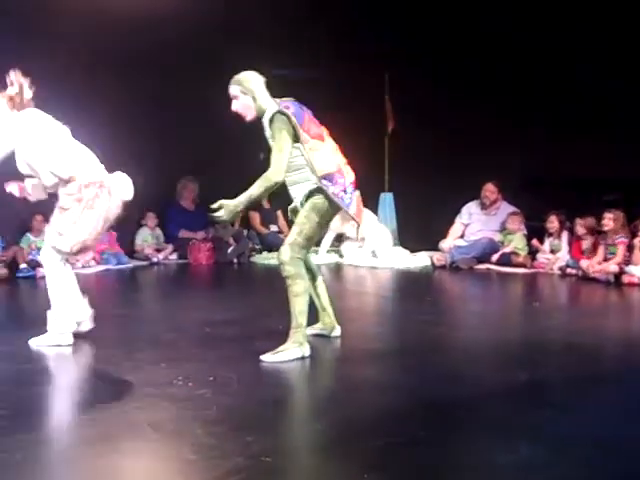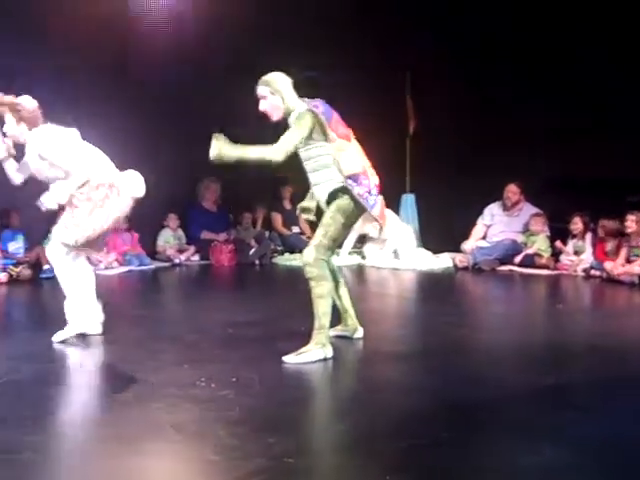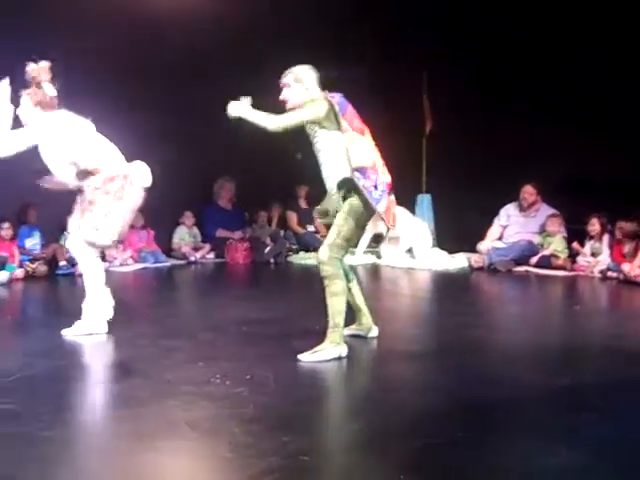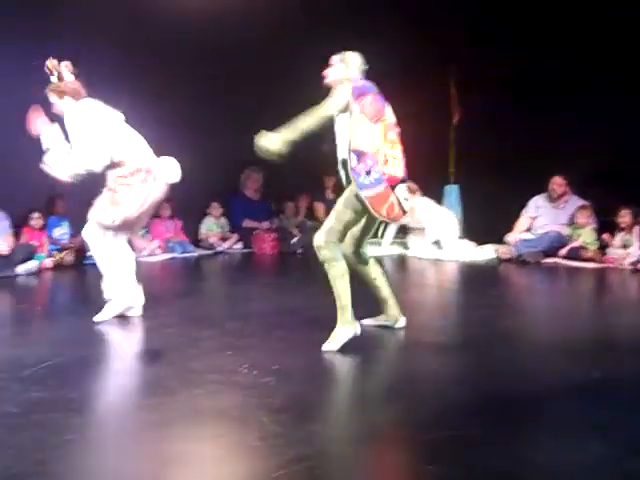
dt=0.2s
person 1, frame 1
left shoulder: (278, 118)
right shoulder: (279, 114)
left elbow: (278, 173)
left wrist: (239, 203)
right wrist: (298, 199)
left hip: (325, 192)
right hip: (319, 191)
left knee: (290, 254)
right knee: (299, 255)
left ankle: (298, 341)
right ankle: (328, 321)
person 1, frame 2
left shoulder: (307, 113)
right shoulder: (306, 116)
left elbow: (278, 153)
left wrist: (232, 152)
right wrist: (311, 198)
left hip: (350, 193)
right hip: (342, 193)
left knee: (314, 257)
right knee: (320, 257)
left ankle: (319, 342)
right ankle: (349, 323)
person 1, frame 3
left shoulder: (323, 103)
right shoulder: (324, 110)
left elbow: (278, 124)
left wrist: (245, 112)
right wrist: (332, 200)
left hip: (365, 190)
right hip: (360, 191)
left knee: (329, 255)
right knee: (336, 257)
left ankle: (335, 341)
right ankle: (364, 323)
person 1, frame 4
left shoulder: (349, 87)
right shoulder: (373, 96)
left elbow: (326, 111)
right elbow: (386, 143)
left wrist: (280, 137)
left hip: (370, 175)
right hip: (380, 180)
left knee: (325, 242)
right knee: (353, 250)
left ankle: (346, 321)
right ankle: (392, 313)
person 2, frame 1
left shoulder: (23, 128)
right shoulder: (32, 126)
left hip: (88, 193)
right hip: (86, 192)
left knee: (52, 256)
right knee: (56, 256)
left ankle: (60, 328)
right ankle: (78, 314)
person 2, frame 2
left shoulder: (41, 142)
right shoulder: (38, 142)
left elbow: (80, 170)
left wrist: (56, 196)
left hip: (102, 193)
right hip: (96, 194)
left knee: (57, 250)
right knee: (74, 254)
left ankle: (80, 318)
right ankle: (91, 318)
person 2, frame 3
left shoulder: (47, 126)
right shoulder: (56, 123)
right wrist: (68, 182)
left hip: (113, 184)
right hip: (104, 184)
left knee: (86, 248)
right knee: (83, 247)
left ankle: (94, 318)
right ankle: (101, 308)
person 2, frame 4
left shoulder: (83, 114)
right shoulder: (85, 113)
left elbow: (91, 156)
right elbow: (77, 153)
left wrist: (59, 165)
right wrist: (47, 131)
left hip: (136, 177)
right hip: (133, 176)
left knee: (95, 231)
right knee: (113, 236)
left ankle: (119, 295)
right ankle: (131, 300)
